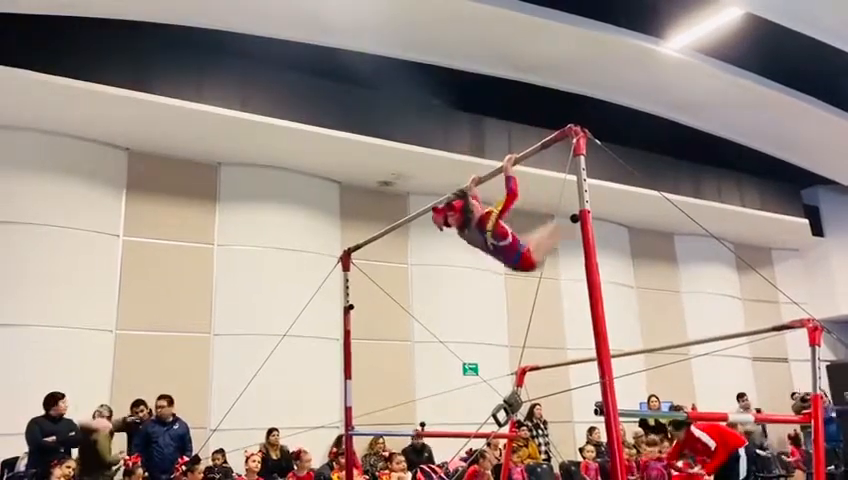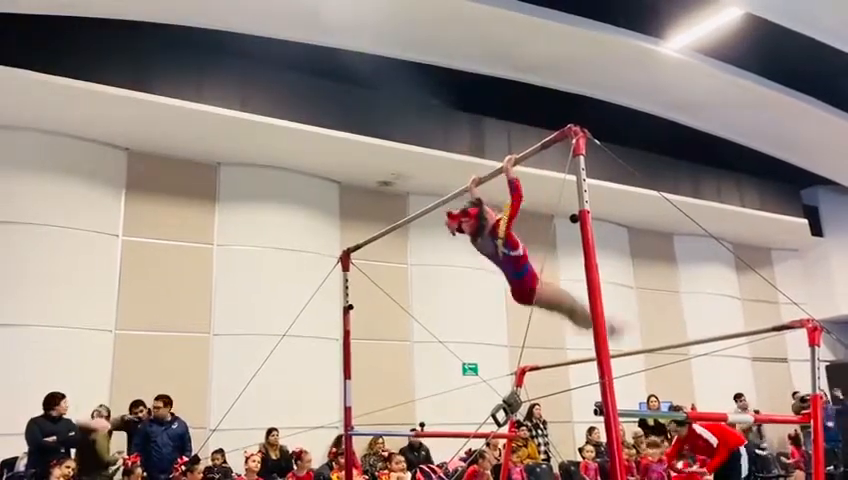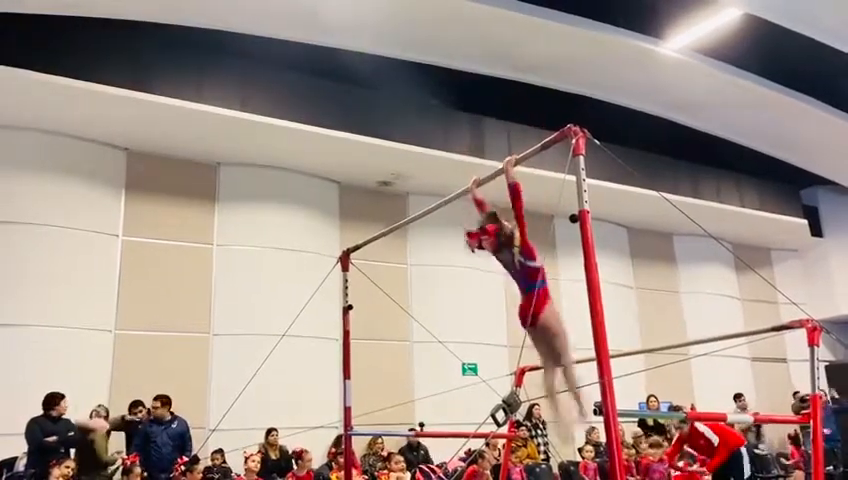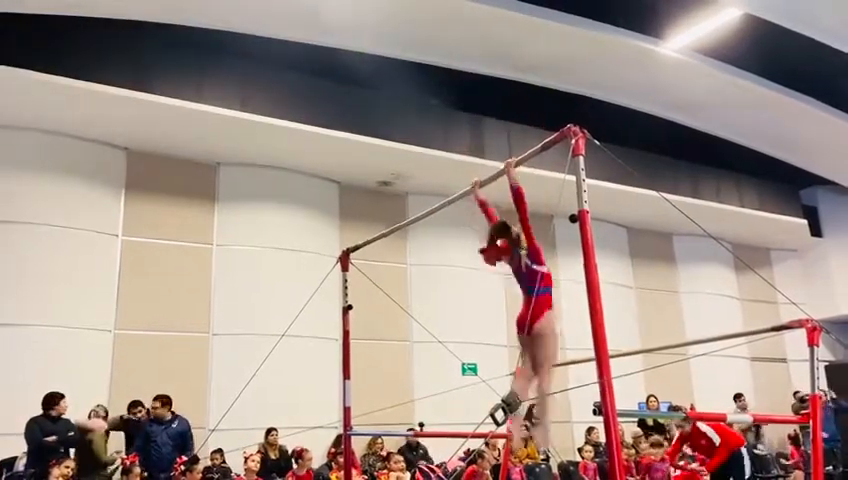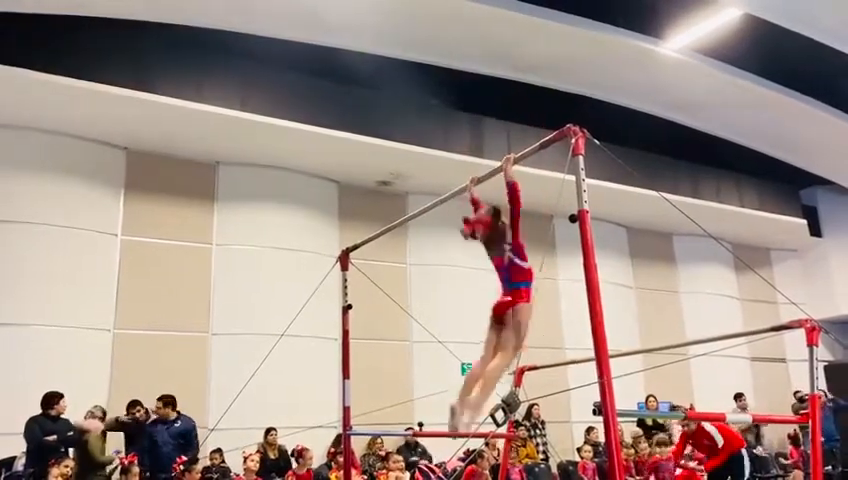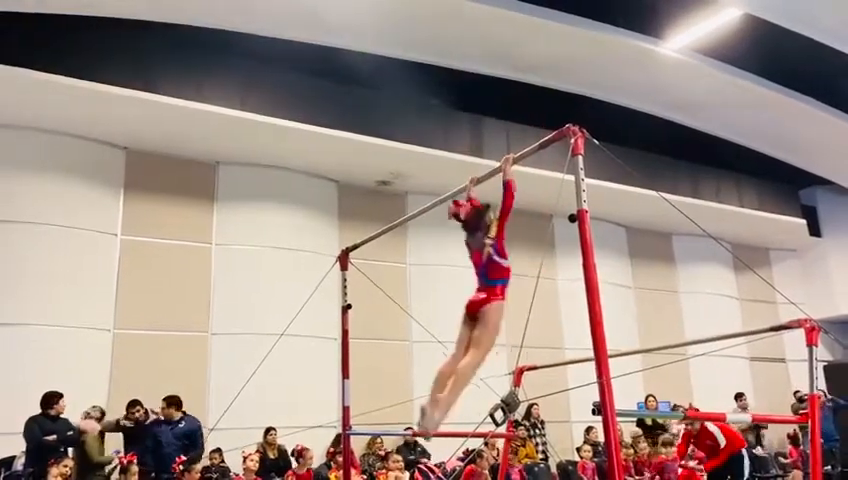
dt=0.1s
person 1, frame 1
left shoulder: (465, 231)
right shoulder: (488, 222)
left elbow: (474, 209)
right elbow: (511, 197)
left wrist: (471, 191)
right wrist: (508, 171)
left hip: (517, 259)
right hip: (527, 257)
person 1, frame 2
left shoulder: (478, 239)
right shoulder: (500, 232)
right elbow: (516, 201)
left wrist: (473, 194)
right wrist: (509, 172)
left hip: (518, 289)
right hip: (531, 287)
left knee: (567, 307)
right knee: (573, 307)
person 1, frame 3
left shoulder: (502, 251)
right shoulder: (517, 246)
left elbow: (489, 219)
right elbow: (518, 211)
left wrist: (475, 194)
right wrist: (510, 176)
left hip: (527, 310)
right hip: (541, 306)
left knee: (549, 363)
right knee: (565, 359)
left ankle: (558, 411)
right ankle: (579, 405)
person 1, frame 4
left shoulder: (509, 255)
right shoulder: (527, 251)
left elbow: (494, 224)
right elbow: (523, 215)
left wrist: (479, 197)
right wrist: (512, 180)
left hip: (527, 314)
right hip: (541, 313)
left knee: (526, 371)
right knee: (543, 372)
left ankle: (515, 415)
right ankle: (543, 429)
person 1, frame 5
left shoulder: (492, 246)
right shoulder: (510, 242)
left elbow: (481, 215)
right elbow: (515, 206)
left wrist: (472, 193)
right wrist: (509, 176)
left hip: (502, 305)
right hip: (518, 305)
left knee: (486, 359)
right knee: (503, 359)
left ankle: (462, 405)
right ankle: (469, 408)
person 1, frame 6
left shoulder: (472, 240)
right shoulder: (493, 236)
left elbow: (471, 214)
right elbow: (507, 204)
left wrist: (468, 195)
right wrist: (506, 176)
left hip: (476, 300)
right hip: (492, 302)
left knee: (456, 357)
right knee: (473, 357)
left ankle: (432, 404)
right ankle: (440, 407)
